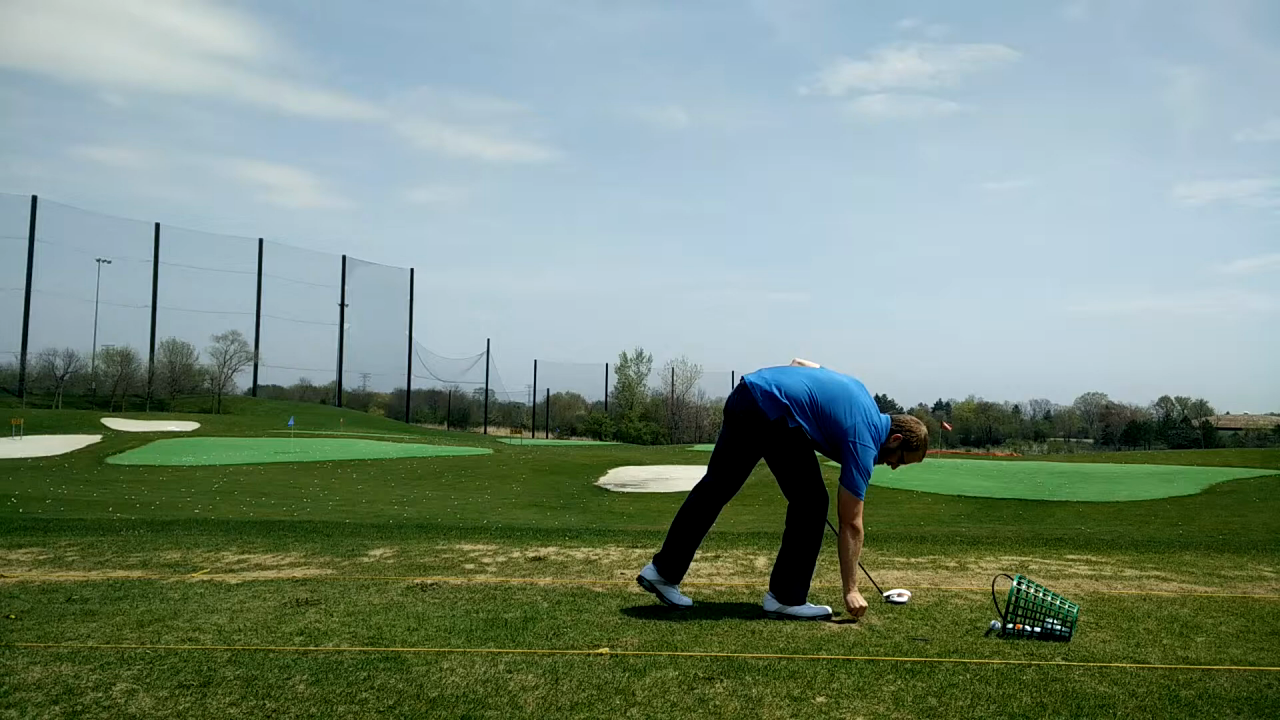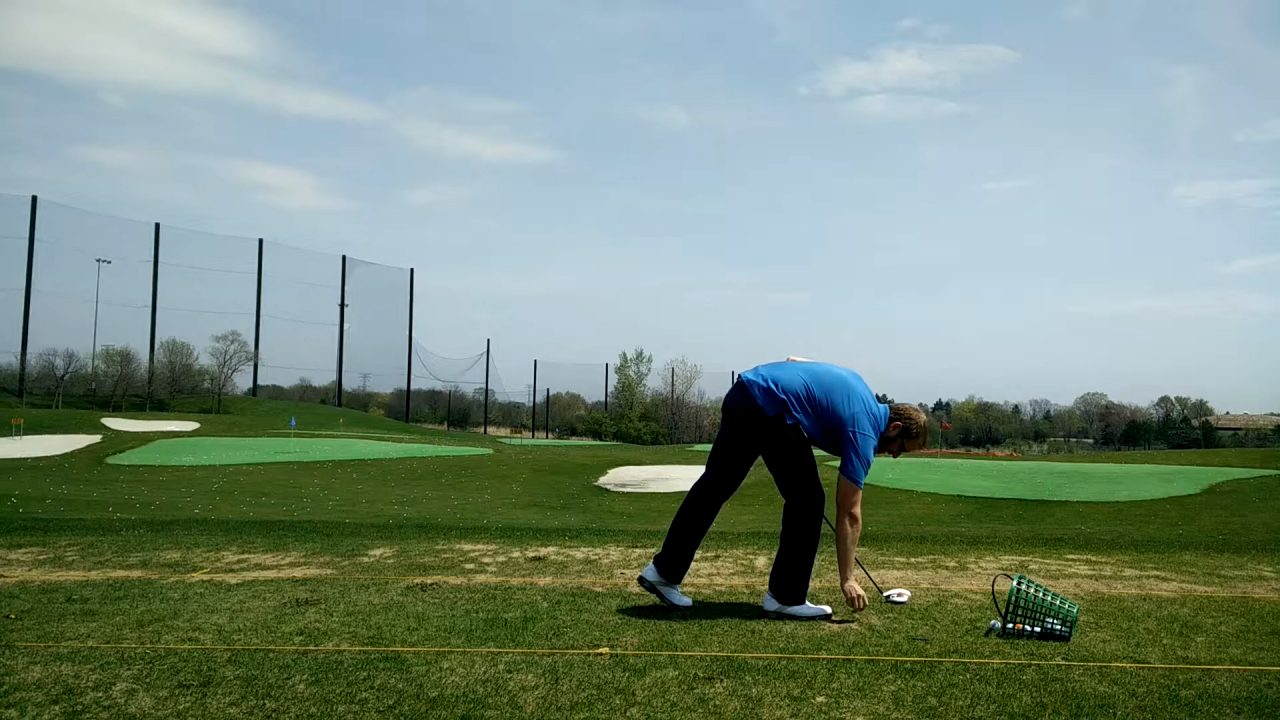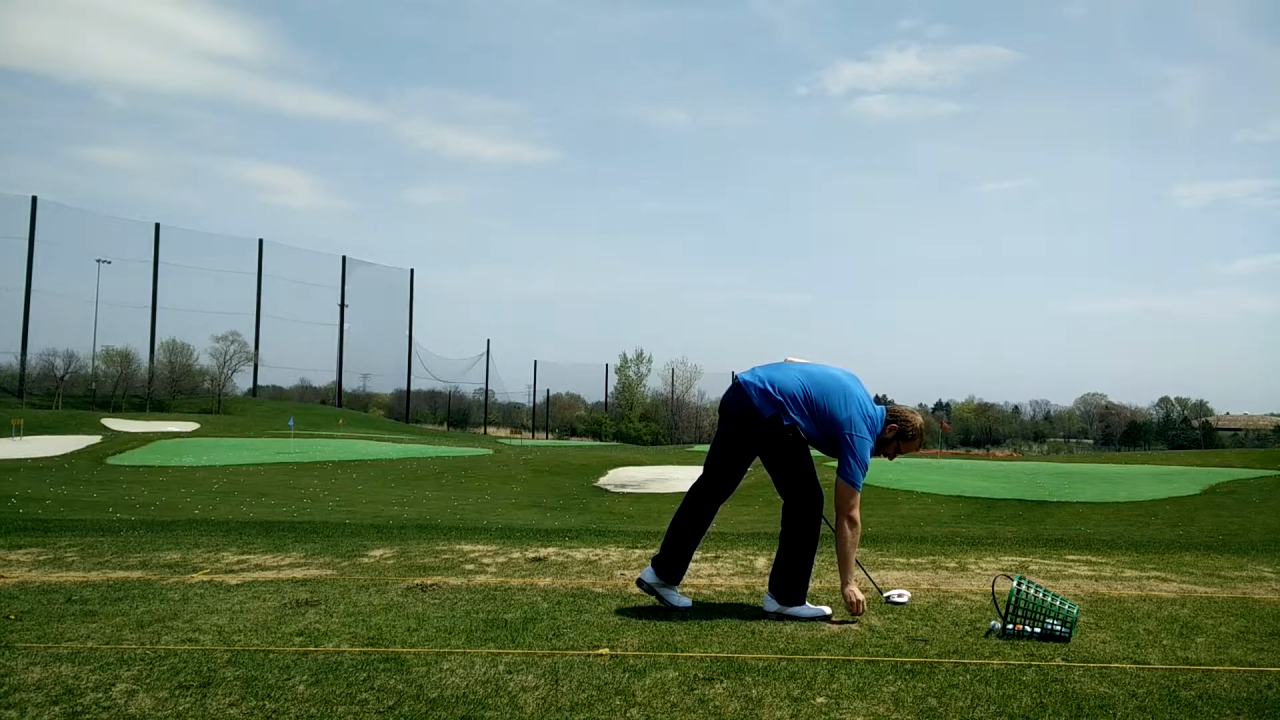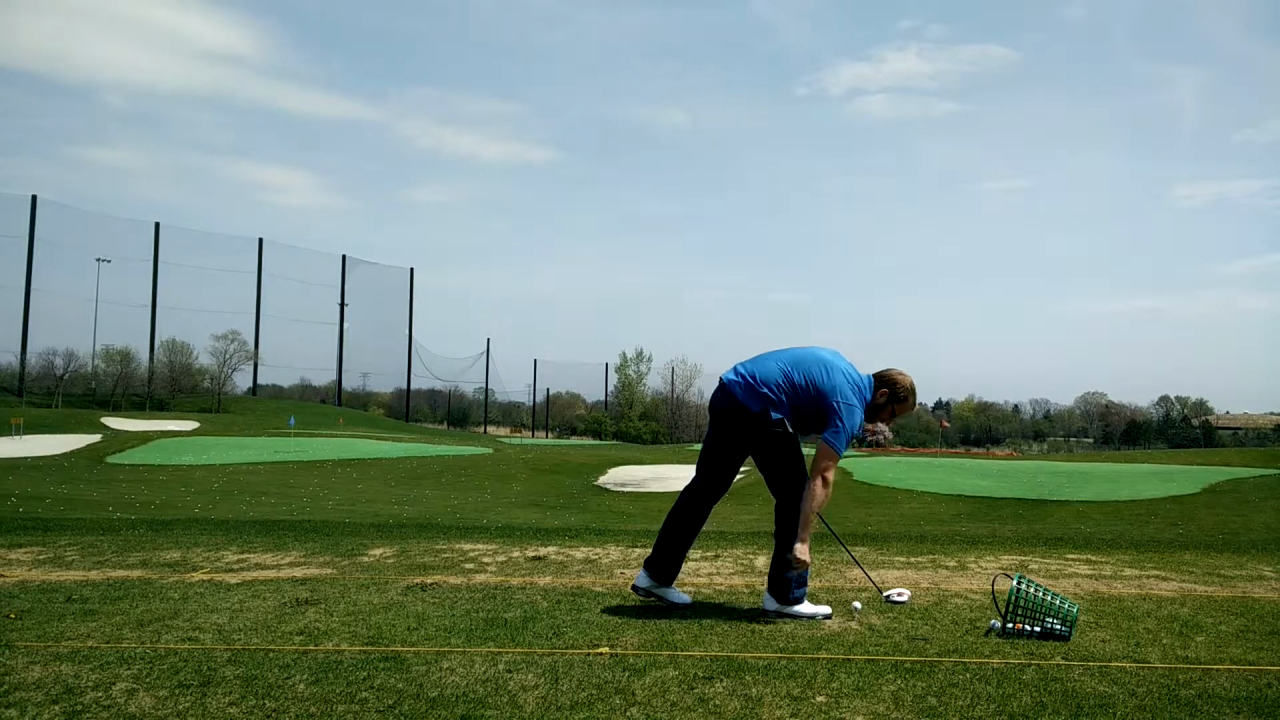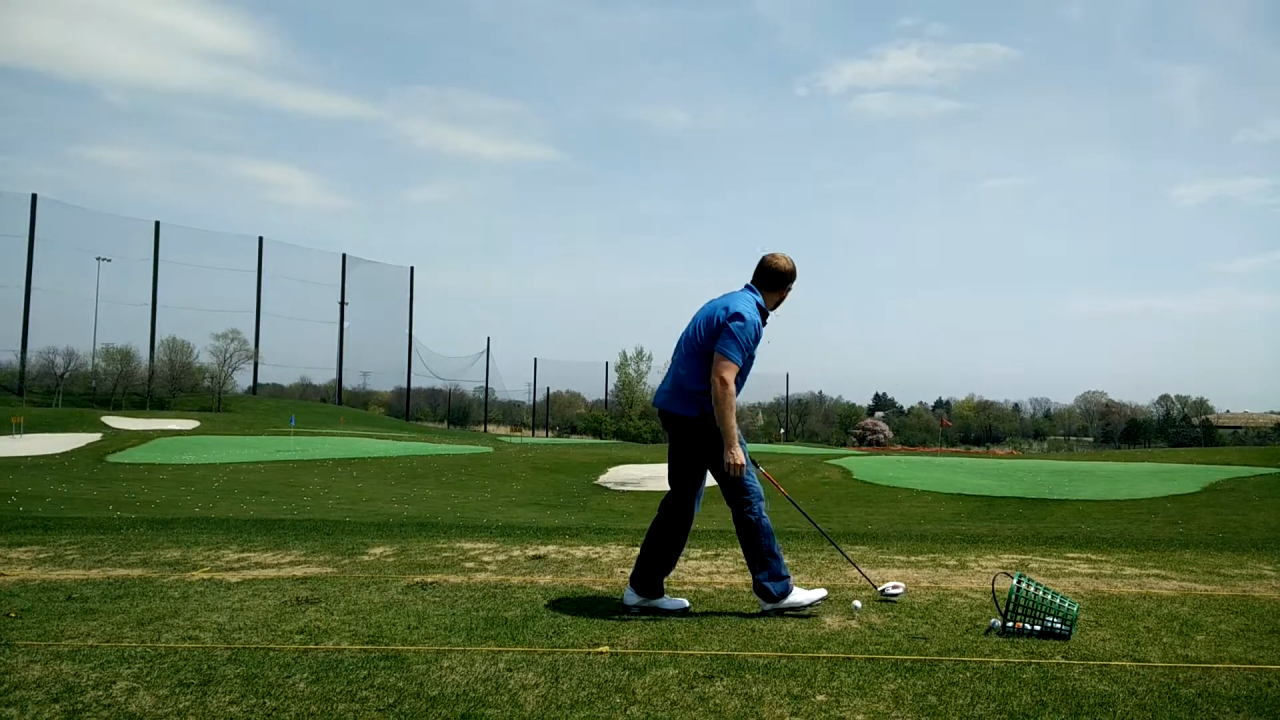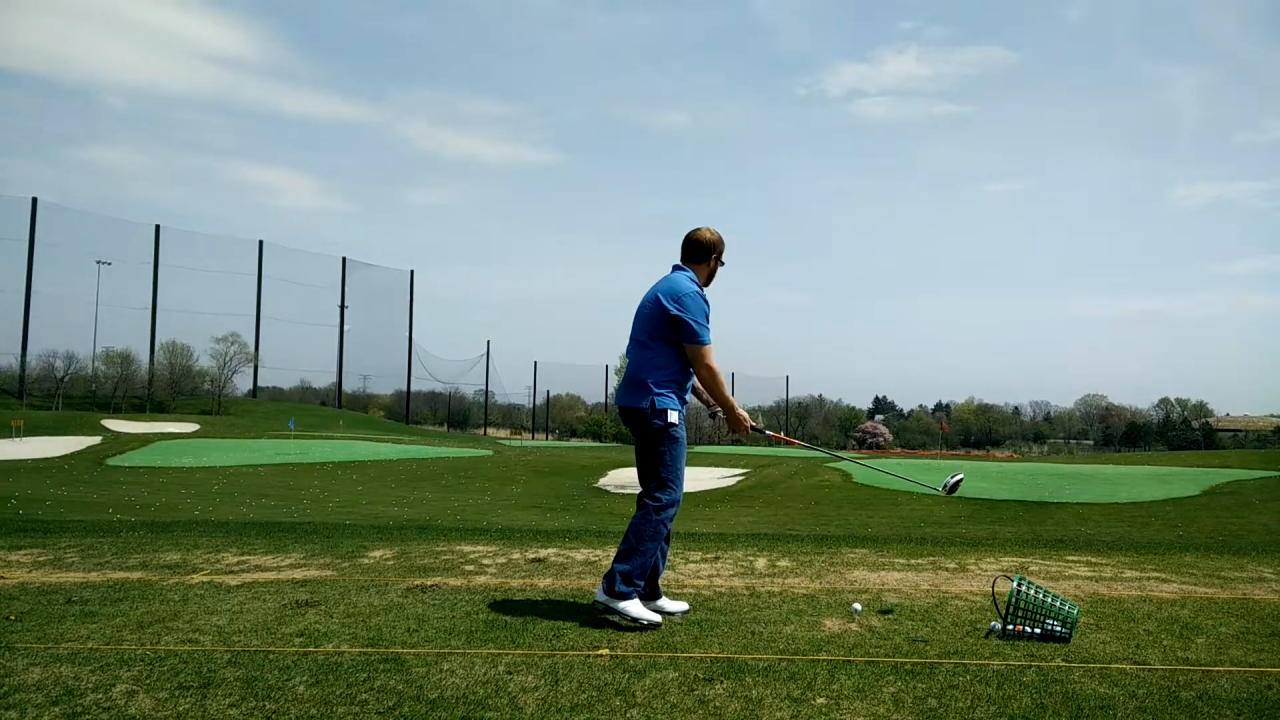
dt=0.5s
person 1, frame 1
left shoulder: (862, 400)
right shoulder: (864, 441)
left elbow: (800, 363)
right elbow: (851, 524)
right wrist: (851, 590)
left hip: (746, 396)
right hip: (774, 414)
left knee: (715, 488)
right knee: (811, 503)
left ankle: (662, 571)
right ankle: (787, 597)
person 1, frame 2
left shoulder: (859, 391)
right shoulder: (864, 431)
left elbow: (793, 361)
right elbow: (849, 514)
right wrist: (847, 579)
left hip: (744, 394)
right hip: (772, 412)
left knee: (713, 487)
right knee: (807, 501)
left ankle: (664, 571)
right ankle: (786, 597)
person 1, frame 3
left shoulder: (856, 391)
right shoulder: (860, 433)
left elbow: (791, 362)
right elbow: (848, 516)
right wrist: (848, 583)
left hip: (740, 395)
right hip: (769, 413)
left knee: (710, 489)
right knee: (805, 502)
left ankle: (661, 573)
right ankle: (786, 598)
person 1, frame 4
left shoulder: (843, 368)
right shoulder: (849, 405)
left elbow: (786, 367)
right elbow: (821, 478)
right wrist: (802, 541)
left hip: (728, 394)
right hip: (759, 410)
left knee: (704, 488)
right knee: (795, 496)
left ankle: (655, 574)
right ankle: (785, 596)
person 1, frame 5
left shoulder: (726, 302)
right shoulder: (746, 315)
right elbow: (722, 380)
left wrist: (728, 437)
right wrist: (731, 444)
left hip: (676, 407)
right hip: (699, 413)
left knee: (683, 498)
right knee: (747, 498)
left ankle: (644, 588)
right ankle: (775, 590)
person 1, frame 6
left shoulder: (668, 287)
right shoulder: (688, 293)
right elbow: (704, 366)
left wrist: (712, 404)
right wrist: (732, 410)
left hip: (641, 402)
right hip: (657, 406)
left knee: (656, 496)
right knee: (664, 496)
left ankle: (644, 590)
right ankle: (619, 587)
